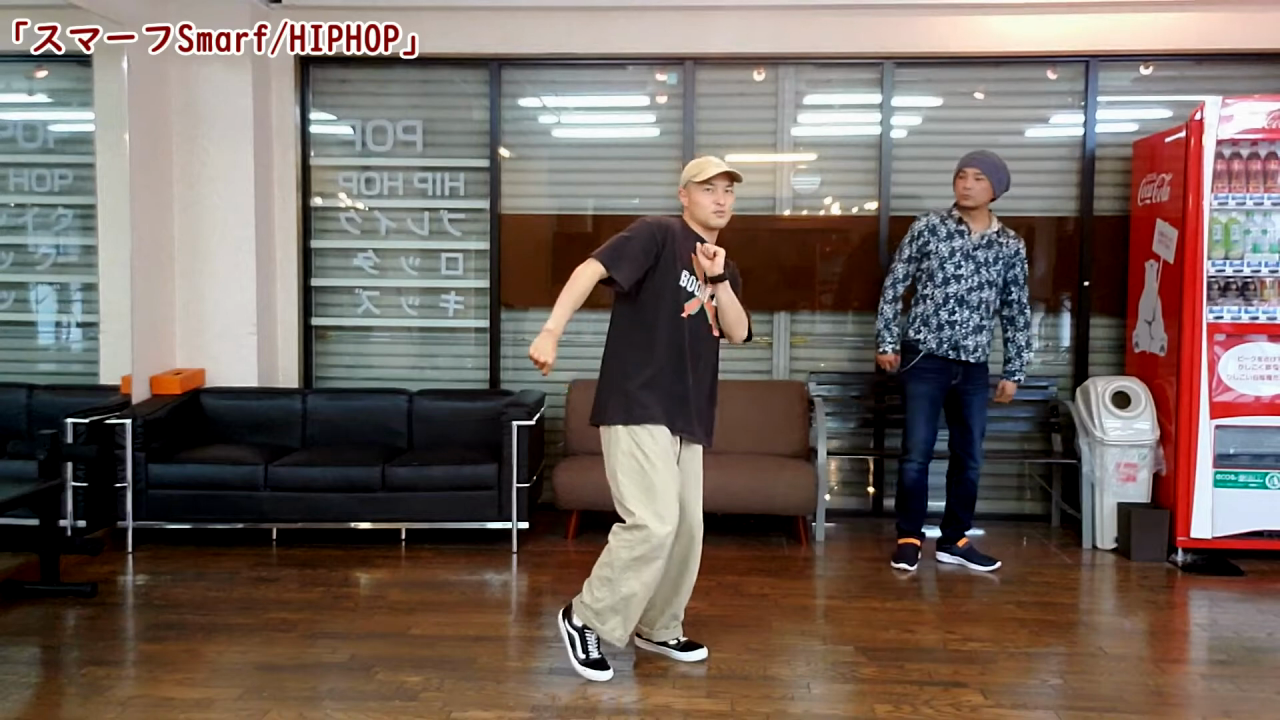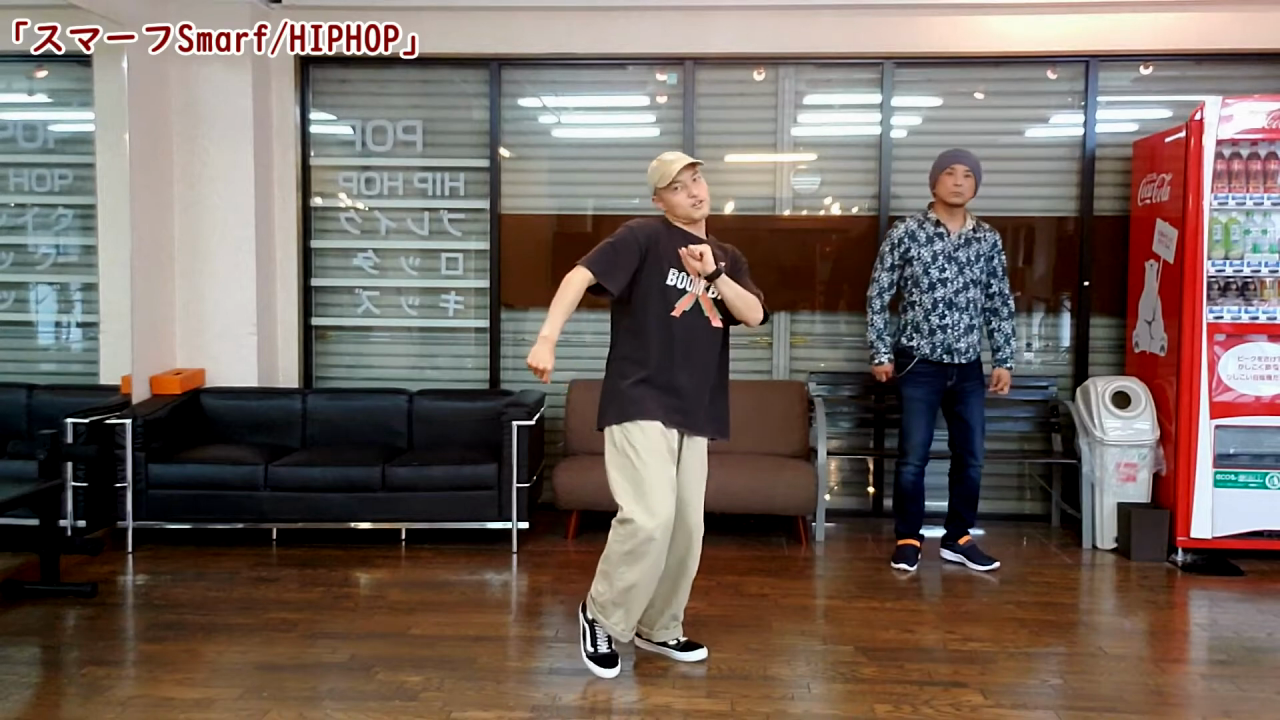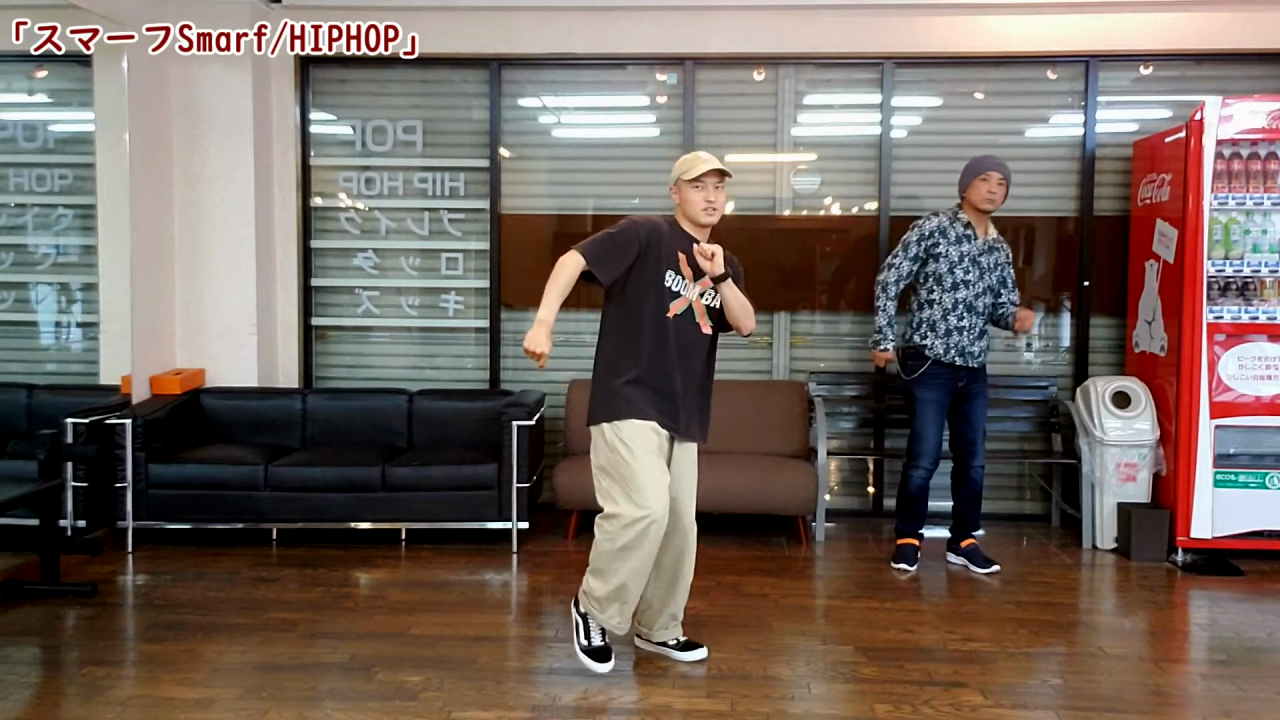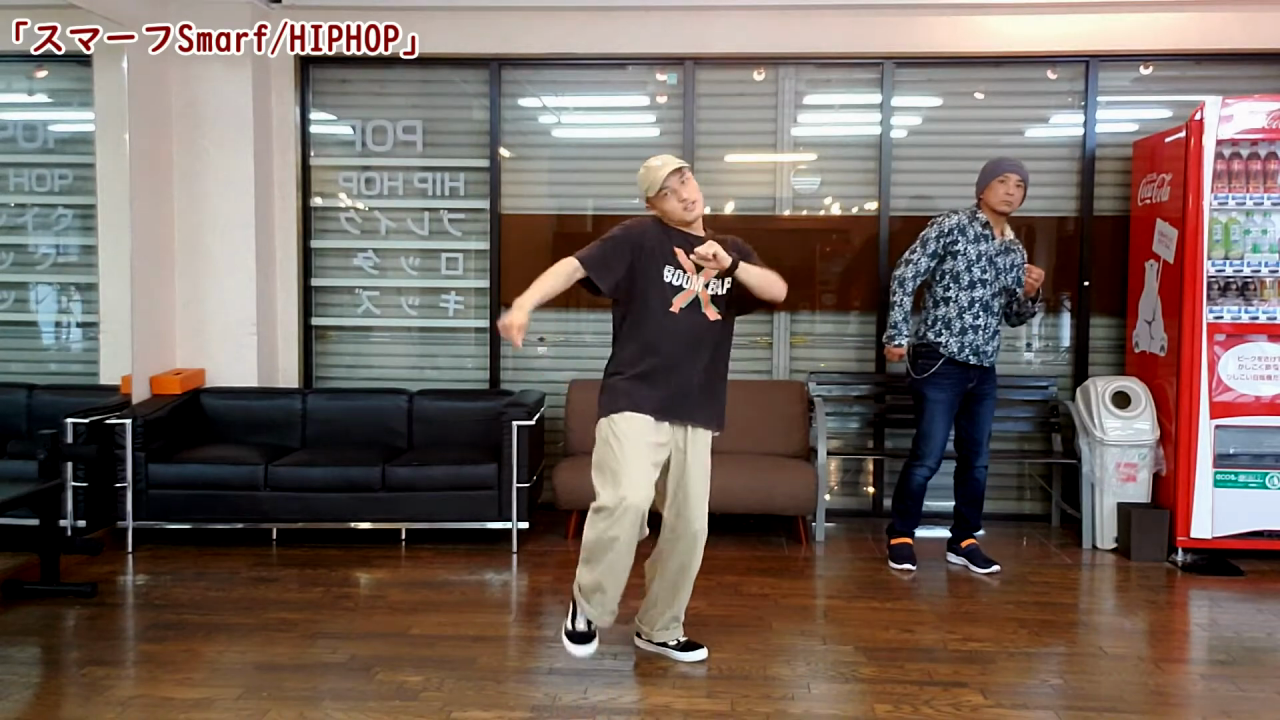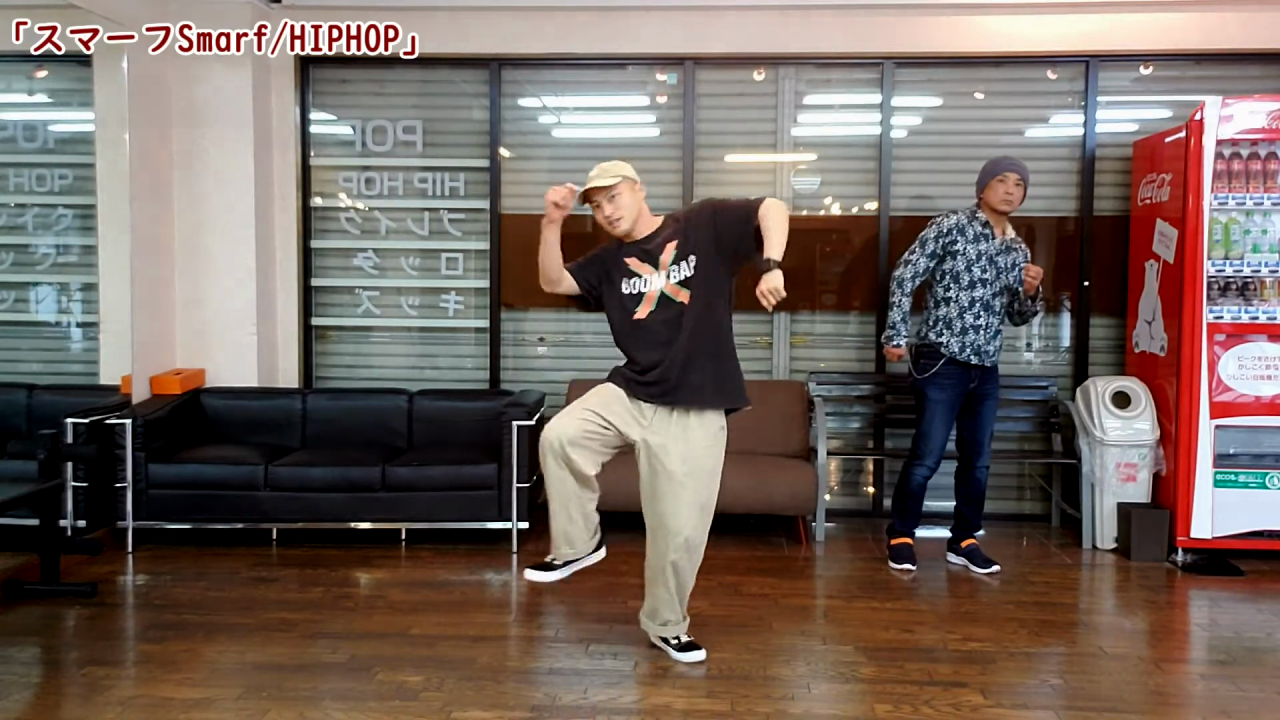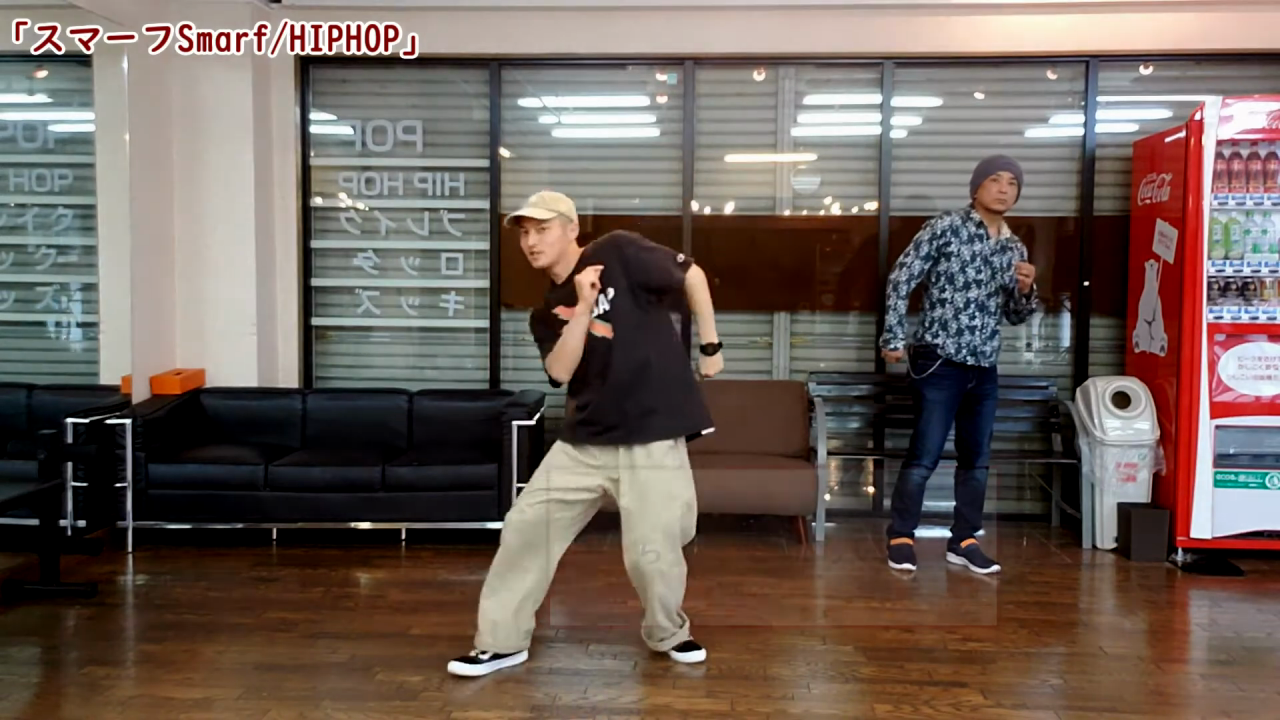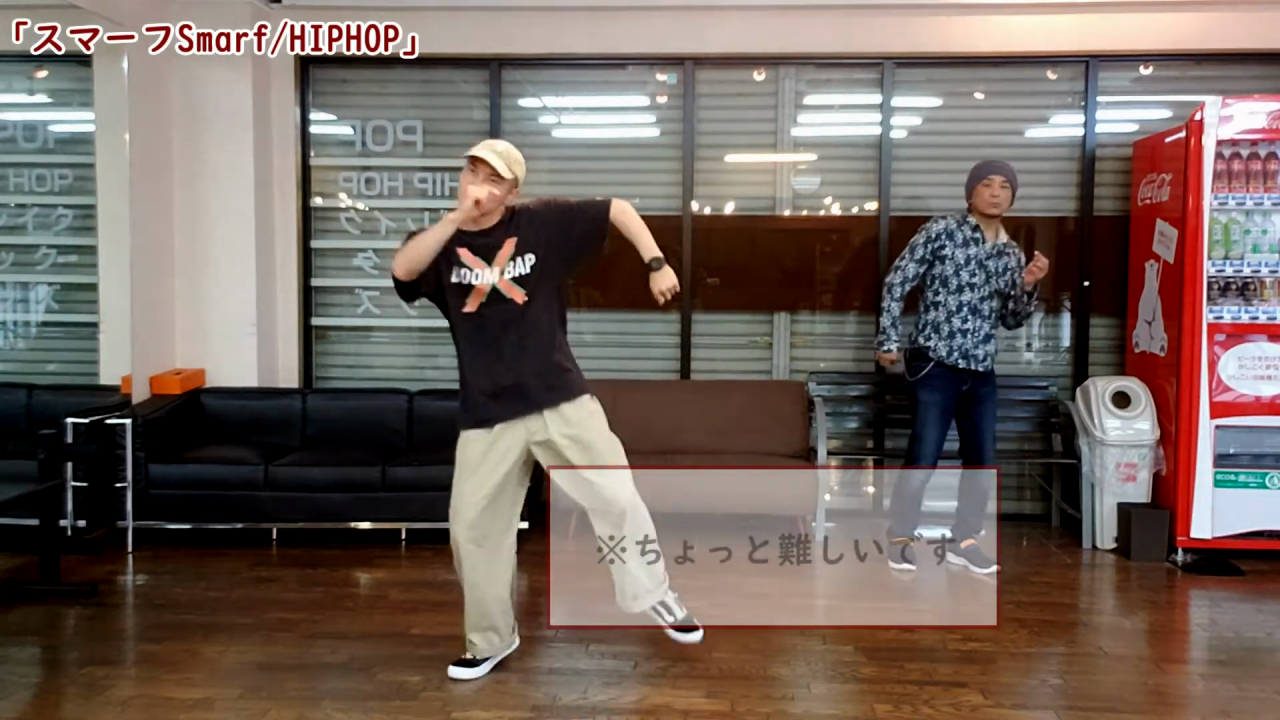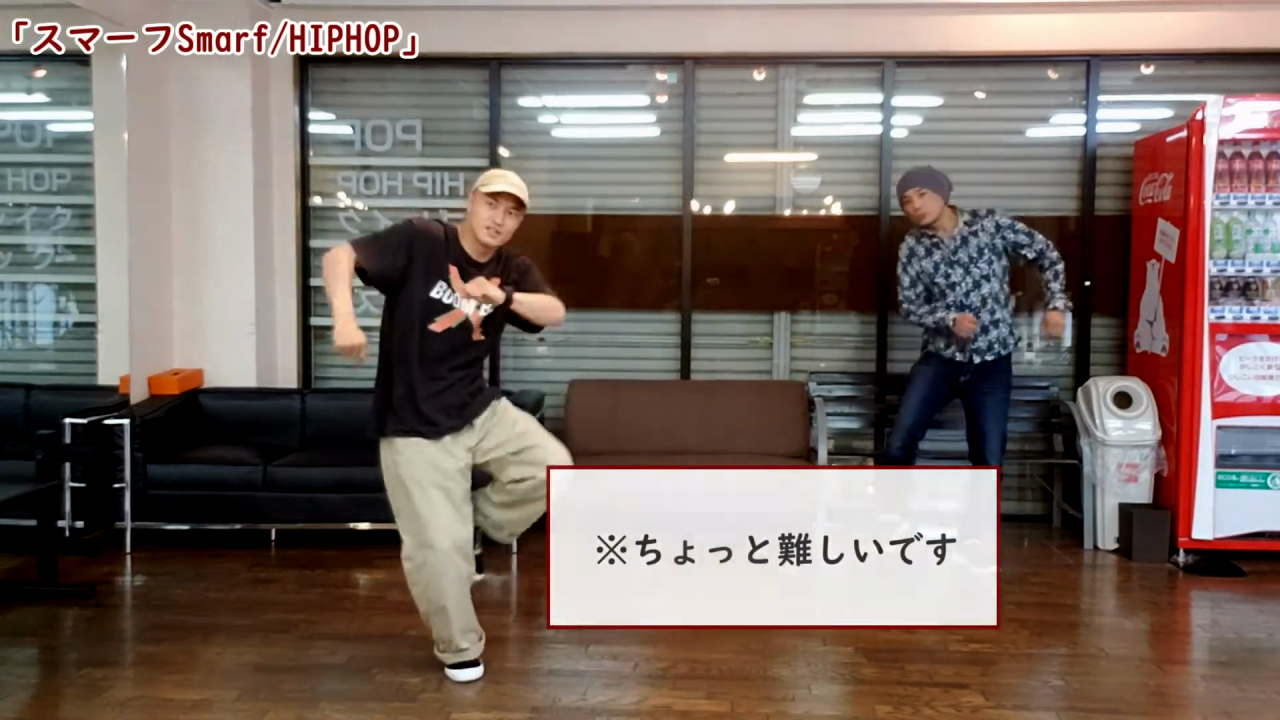
dt=0.4s
person 1, frame 1
left shoulder: (726, 270)
right shoulder: (657, 234)
left elbow: (738, 332)
right elbow: (590, 269)
left wrist: (718, 278)
right wrist: (551, 331)
left hip: (686, 414)
right hip: (636, 406)
left knee: (686, 528)
right knee: (652, 524)
left ankle: (658, 628)
right ankle: (586, 618)
person 1, frame 2
left shoulder: (728, 258)
right shoulder: (643, 237)
left elbow: (754, 315)
right elbow: (581, 276)
left wrist: (713, 273)
right wrist: (547, 339)
left hip: (694, 413)
right hip: (638, 404)
left knee: (687, 527)
right knee: (649, 519)
left ankle: (659, 628)
right ankle: (601, 616)
person 1, frame 3
left shoulder: (726, 263)
right shoulder: (643, 234)
left elbow: (746, 325)
right elbow: (573, 260)
left wrist: (718, 277)
right wrist: (542, 323)
left hip: (681, 413)
right hip: (627, 402)
left knee: (679, 526)
right knee: (644, 509)
left ankle: (658, 628)
right ankle: (595, 609)
person 1, frame 4
left shoulder: (732, 251)
right shoulder: (639, 237)
left elbow: (778, 291)
right elbow: (574, 266)
left wrist: (729, 264)
right wrist: (522, 306)
left hip: (695, 410)
right hip: (635, 397)
left knee: (689, 527)
right knee: (625, 501)
left ankle: (659, 629)
right ankle: (588, 605)
person 1, frame 5
left shoulder: (705, 222)
right shoulder: (609, 261)
left elbow: (772, 207)
right elbow: (553, 282)
left wrist: (771, 265)
right wrist: (551, 222)
left hip: (696, 404)
right hip: (630, 391)
left knee: (680, 524)
right knee: (559, 438)
left ankle: (665, 625)
right ankle: (577, 544)
person 1, frame 6
left shoulder: (619, 253)
right shoulder: (547, 315)
left elbow: (691, 274)
right elbow: (561, 372)
left wrist: (709, 346)
right wrist: (582, 306)
left hip: (652, 438)
right hip: (584, 441)
left knee: (652, 551)
right knee: (525, 526)
left ankle: (668, 633)
right ankle: (502, 640)
person 1, frame 7
left shoulder: (541, 221)
right shoulder: (438, 243)
left elbow: (616, 210)
right elbow: (401, 269)
left wrist: (655, 263)
right wrist: (457, 217)
left hip: (558, 398)
right hip: (487, 413)
left knee: (615, 499)
right knee: (473, 530)
left ankle: (654, 595)
right ankle: (490, 640)
person 1, frame 8
left shoulder: (511, 271)
right shoulder: (418, 240)
left elbow: (555, 314)
right elbow: (337, 257)
left wrist: (504, 298)
right wrist: (344, 319)
left hip: (478, 409)
right hip: (414, 424)
left knee: (552, 466)
right knee: (439, 546)
left ankle: (481, 518)
right ankle: (459, 647)
person 2, frame 1
left shoulder: (1011, 246)
right shoulder: (928, 228)
left elbow: (1017, 312)
right elbow: (894, 285)
left wrist: (1014, 372)
right wrist: (886, 342)
left hip: (973, 366)
right hip: (925, 359)
left knee: (969, 458)
right knee: (917, 452)
left ankle: (953, 540)
right ankle: (908, 537)
person 2, frame 2
left shoulder: (988, 239)
right shoulder: (906, 233)
left elbow: (1000, 304)
right elbow: (878, 295)
left wrist: (1004, 360)
right wrist: (880, 353)
left hip: (968, 366)
right hip: (919, 364)
left knee: (970, 456)
right knee: (913, 457)
left ankle: (957, 537)
right ankle: (907, 538)
person 2, frame 3
left shoulder: (1000, 250)
right shoulder: (933, 227)
left elbow: (1001, 307)
right elbow: (889, 281)
left wrist: (1017, 317)
right wrist: (884, 339)
left hip: (973, 368)
right hip: (929, 363)
left knee: (972, 460)
right knee: (923, 458)
left ankle: (963, 540)
right ankle: (907, 537)
person 2, frame 4
left shoulder: (1015, 251)
right shoulder: (951, 226)
left elbow: (1014, 316)
right elbow: (905, 276)
left wrist: (1030, 294)
right wrist: (897, 335)
left hip: (983, 369)
right hip: (939, 363)
left knee: (976, 460)
right knee: (927, 456)
left ankle: (963, 540)
right ankle: (900, 535)
person 2, frame 5
left shoulder: (1018, 250)
right shoulder: (951, 226)
left elbow: (1017, 316)
right elbow: (905, 276)
left wrist: (1031, 293)
right wrist: (896, 335)
left hip: (986, 369)
right hip: (941, 363)
left knee: (977, 460)
right knee: (926, 456)
left ankle: (963, 540)
right ankle: (900, 536)
person 2, frame 6
left shoulder: (1015, 249)
right shoulder: (946, 227)
left elbow: (1016, 315)
right elbow: (901, 279)
left wrist: (1025, 290)
right wrist: (893, 338)
left hip: (984, 369)
right hip: (939, 363)
left knee: (977, 461)
right knee: (924, 457)
left ankle: (963, 540)
right ankle: (900, 536)
person 2, frame 7
left shoulder: (1012, 254)
right shoulder: (942, 231)
left elbow: (1011, 320)
right elbow: (897, 282)
left wrist: (1029, 287)
right wrist: (888, 340)
left hip: (981, 370)
right hip: (935, 365)
left knee: (982, 460)
right knee: (923, 457)
left ankle: (963, 539)
right ankle: (900, 535)
person 2, frame 8
left shoulder: (993, 225)
right shoulder: (913, 249)
left elbow: (1049, 256)
right elbow: (910, 306)
left wrist: (1056, 305)
right wrist: (950, 320)
left hip: (991, 362)
right hip: (941, 359)
left knee: (988, 461)
right knee: (898, 443)
